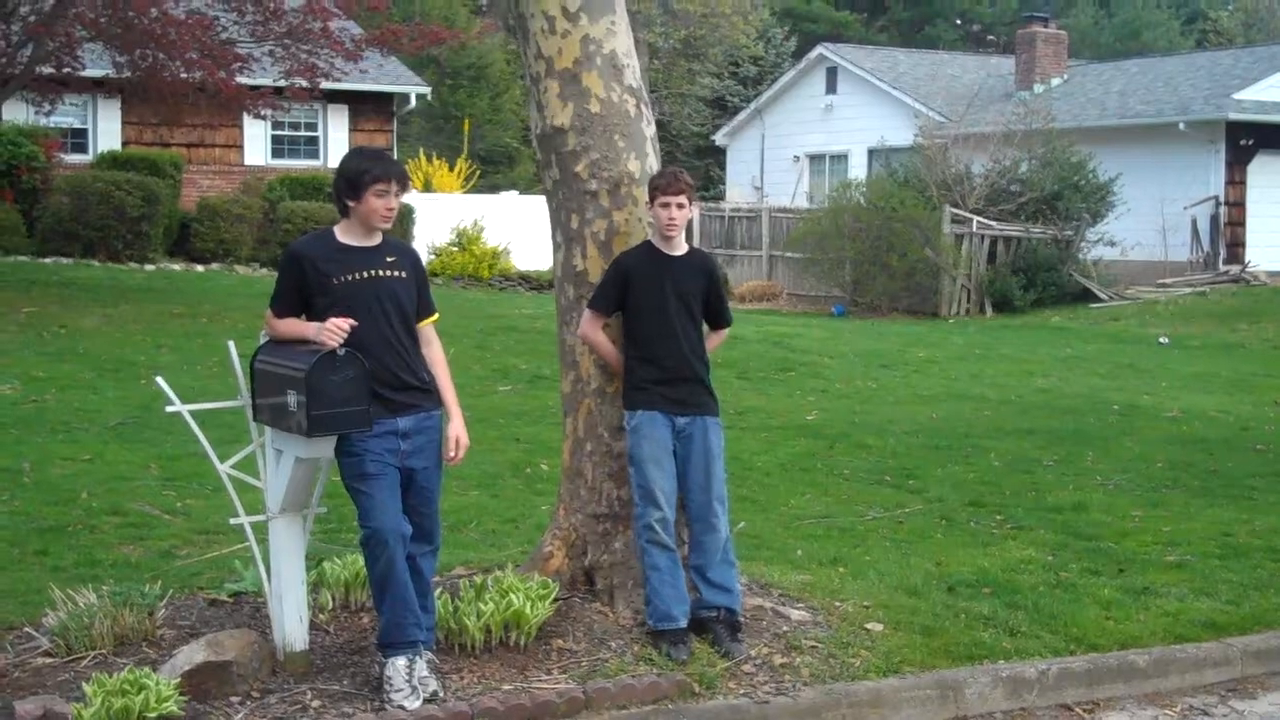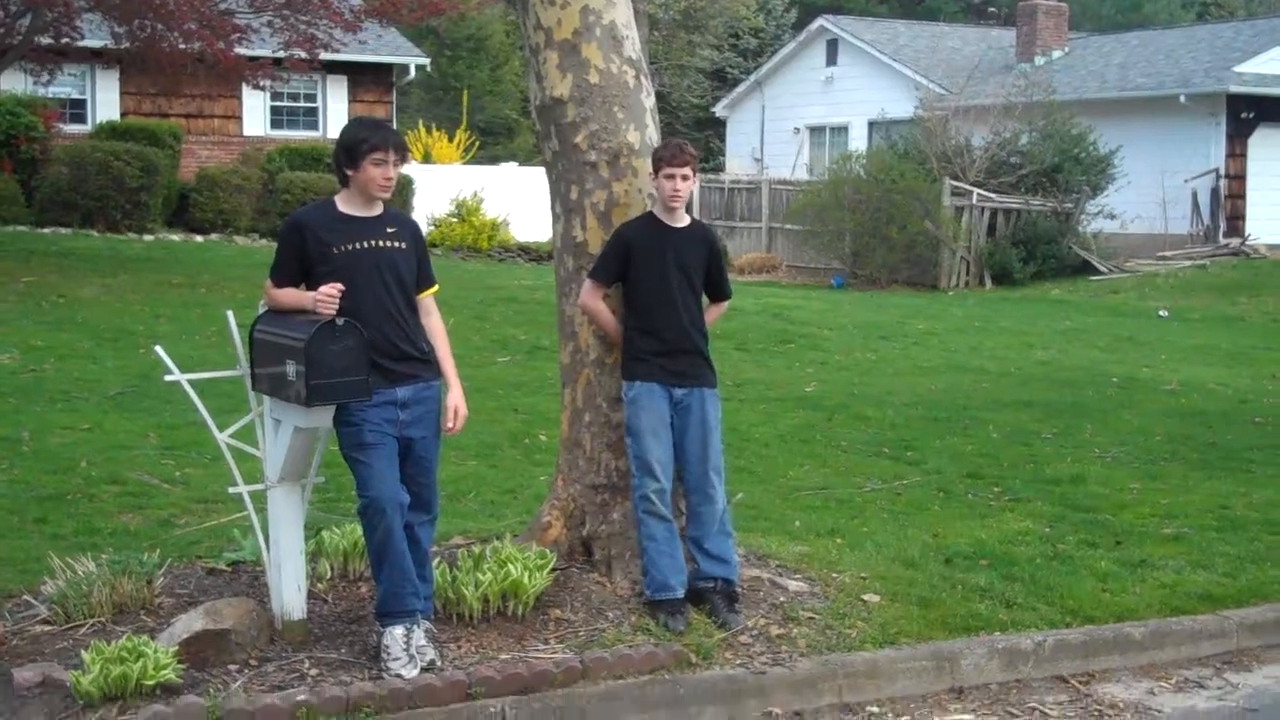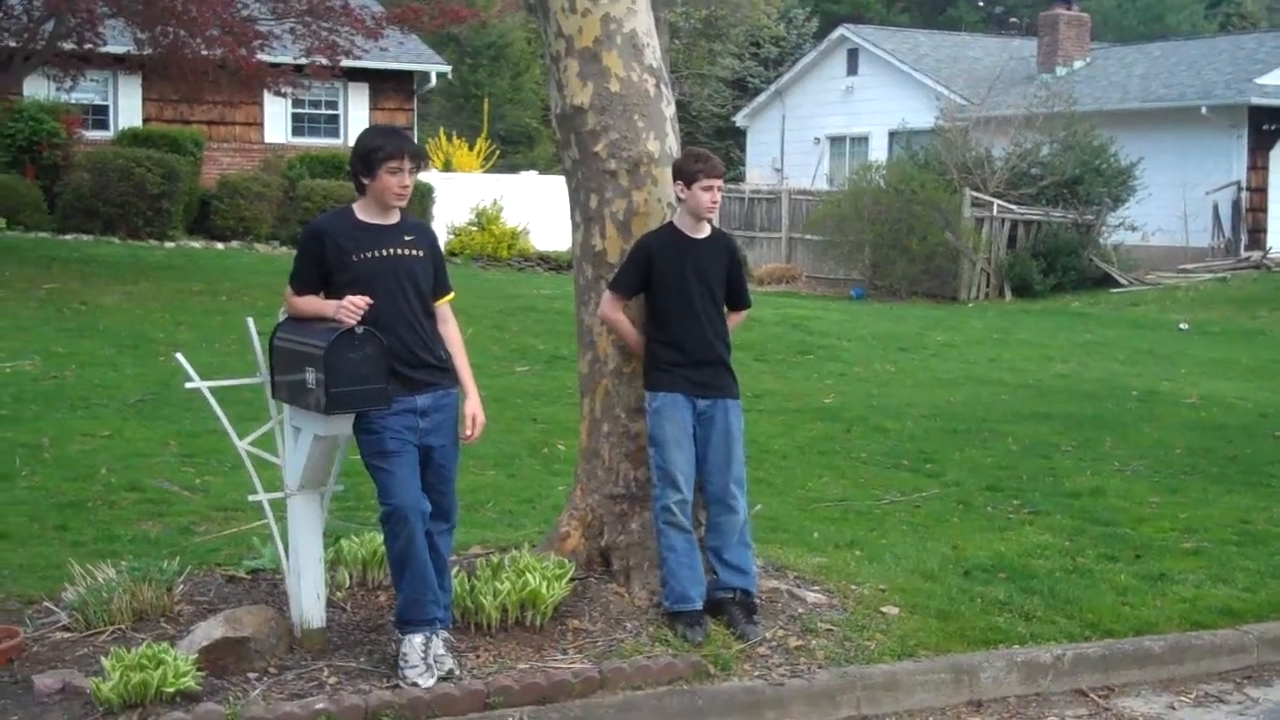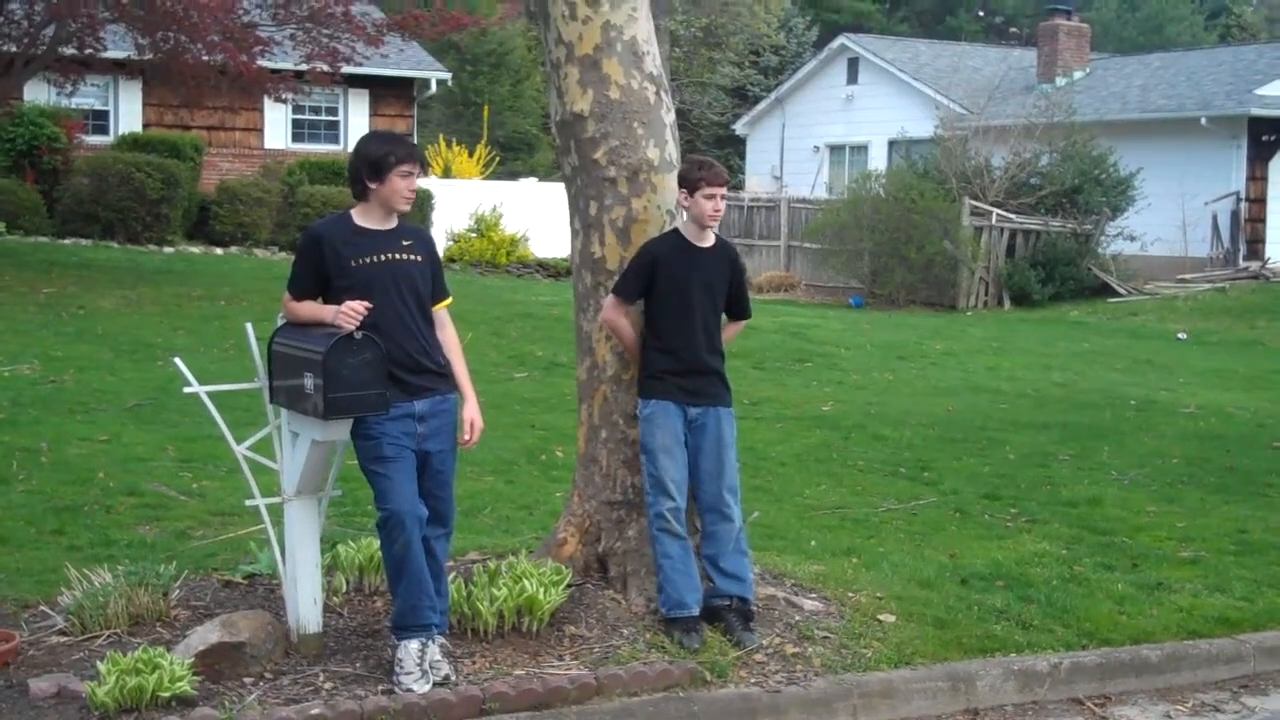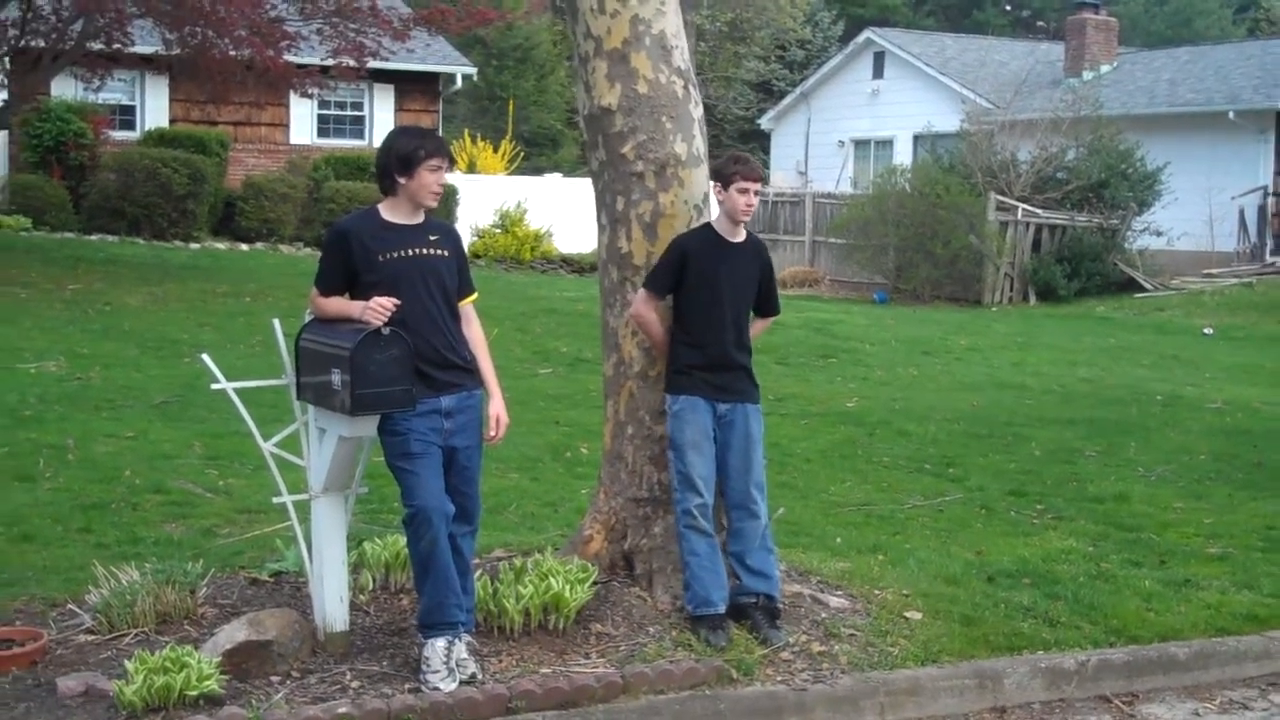
dt=0.4s
person 1, frame 1
left shoulder: (405, 257)
right shoulder: (308, 255)
left elbow: (427, 339)
right elbow: (277, 323)
left wrist: (454, 413)
right wrist: (316, 330)
left hip: (422, 419)
right hip: (363, 426)
left knee: (422, 537)
right knee: (386, 533)
left ankle: (416, 647)
right ankle: (403, 651)
person 1, frame 2
left shoulder: (405, 228)
right shoulder: (309, 225)
left elbow: (428, 310)
right elbow: (275, 293)
left wrist: (453, 384)
right wrist: (311, 298)
left hip: (420, 389)
right hip: (362, 397)
left knee: (420, 507)
right knee: (383, 503)
left ankle: (415, 617)
right ankle: (401, 621)
person 1, frame 3
left shoulder: (421, 235)
right shoulder: (327, 233)
right elbow: (295, 301)
left wrist: (471, 392)
right wrist: (334, 307)
left hip: (438, 396)
right hip: (381, 403)
left knee: (439, 515)
right knee: (405, 510)
left ankle: (434, 627)
right ankle: (419, 629)
person 1, frame 4
left shoulder: (419, 241)
right shoulder: (326, 238)
right elbow: (293, 307)
left wrist: (468, 397)
right wrist: (332, 313)
left hip: (437, 401)
right hip: (379, 409)
left knee: (436, 520)
right knee: (402, 516)
left ankle: (430, 632)
right ankle: (415, 635)
person 1, frame 5
left shoulder: (446, 236)
right shoulder: (352, 233)
right elbow: (320, 302)
left wrist: (494, 392)
right wrist: (360, 308)
left hip: (463, 398)
right hip: (406, 404)
left knee: (463, 517)
right knee: (428, 513)
left ankle: (458, 630)
right ankle: (441, 634)
person 2, frame 1
left shoulder: (703, 266)
right shoulder: (630, 264)
left elbow: (719, 328)
right elbow: (589, 328)
left wrist: (687, 363)
right wrist: (634, 371)
left hip: (699, 406)
right hip: (648, 408)
left knee: (710, 513)
right knee: (657, 517)
left ankle: (718, 610)
right ankle: (668, 620)
person 2, frame 2
left shoulder: (704, 239)
right shoulder: (632, 235)
left elbow: (720, 300)
right elbow: (590, 297)
left wrist: (687, 335)
right wrist: (633, 342)
left hip: (697, 377)
right hip: (646, 379)
left knee: (707, 484)
right knee: (653, 487)
left ankle: (716, 581)
right ankle: (665, 591)
person 2, frame 3
left shoulder: (725, 247)
right shoulder: (653, 246)
right elbow: (609, 308)
left wrist: (708, 344)
right wrist: (654, 352)
left hip: (720, 387)
right hip: (669, 390)
left knee: (729, 495)
right knee: (675, 498)
left ankle: (734, 592)
right ankle: (685, 602)
person 2, frame 4
left shoulder: (727, 257)
right shoulder: (657, 252)
right elbow: (612, 313)
left wrist: (703, 352)
right wrist: (653, 360)
left hip: (713, 396)
right hip: (662, 397)
left knee: (723, 502)
right knee: (668, 505)
left ankle: (731, 599)
right ankle: (681, 608)
person 2, frame 5
left shoulder: (757, 253)
right shoulder: (689, 246)
right elbow: (642, 308)
left wrist: (731, 349)
right wrist: (681, 356)
left hip: (741, 392)
right hip: (691, 392)
left knee: (749, 500)
right knee: (696, 502)
left ankle: (758, 598)
right ankle: (707, 606)
